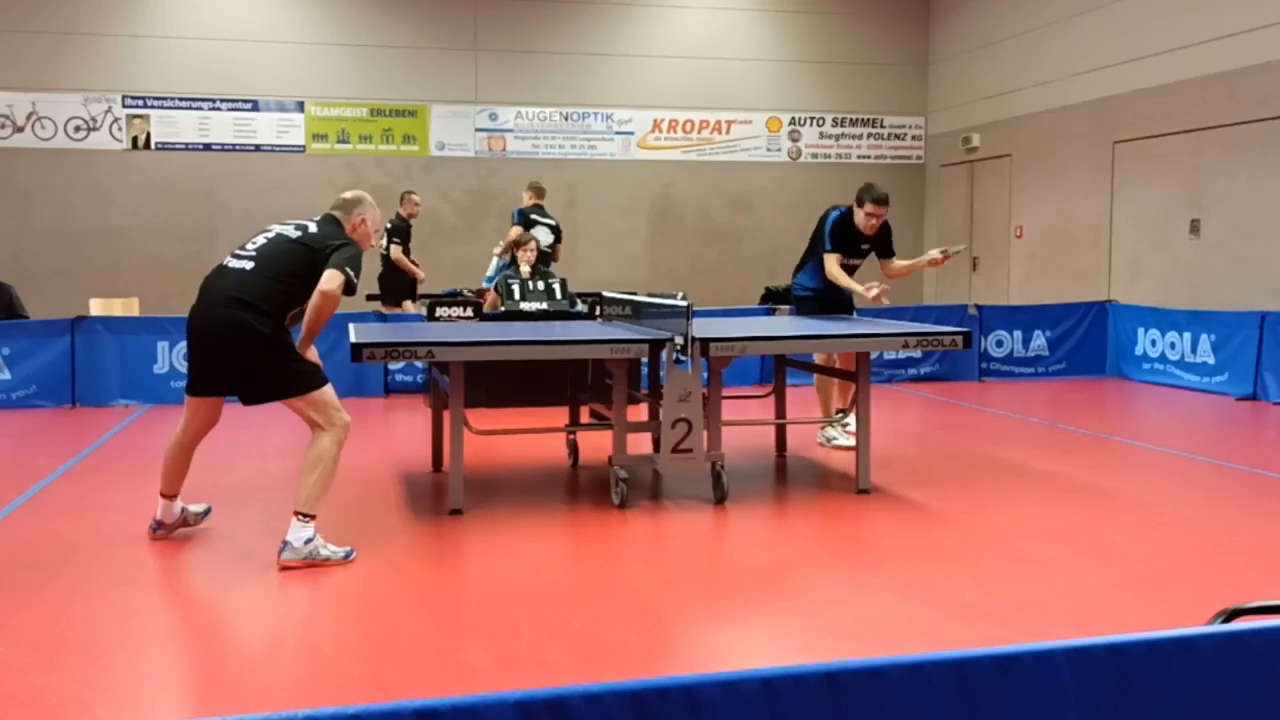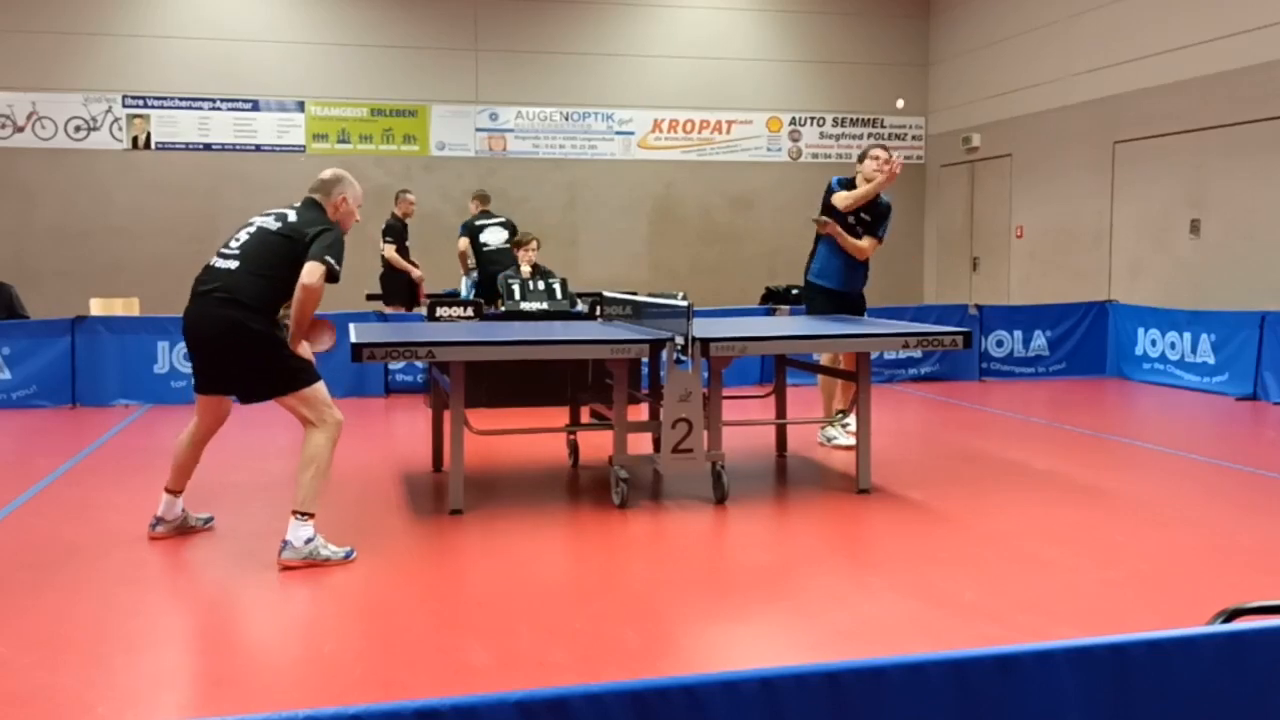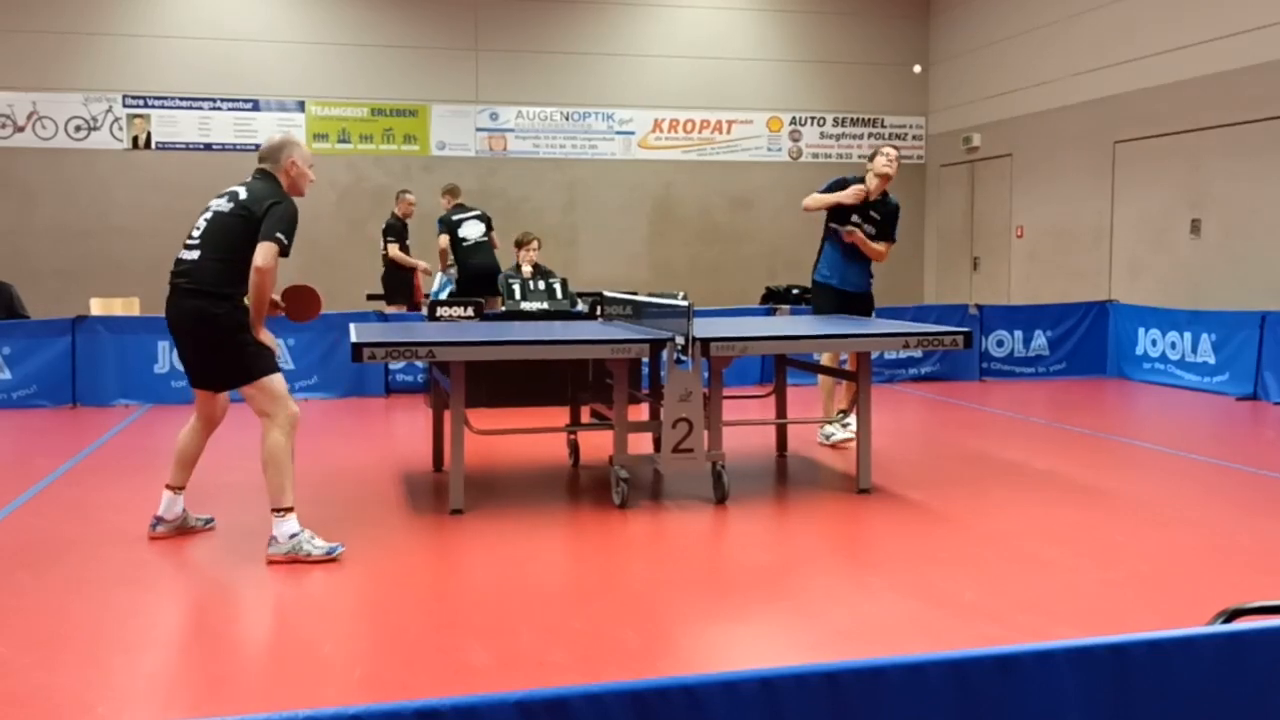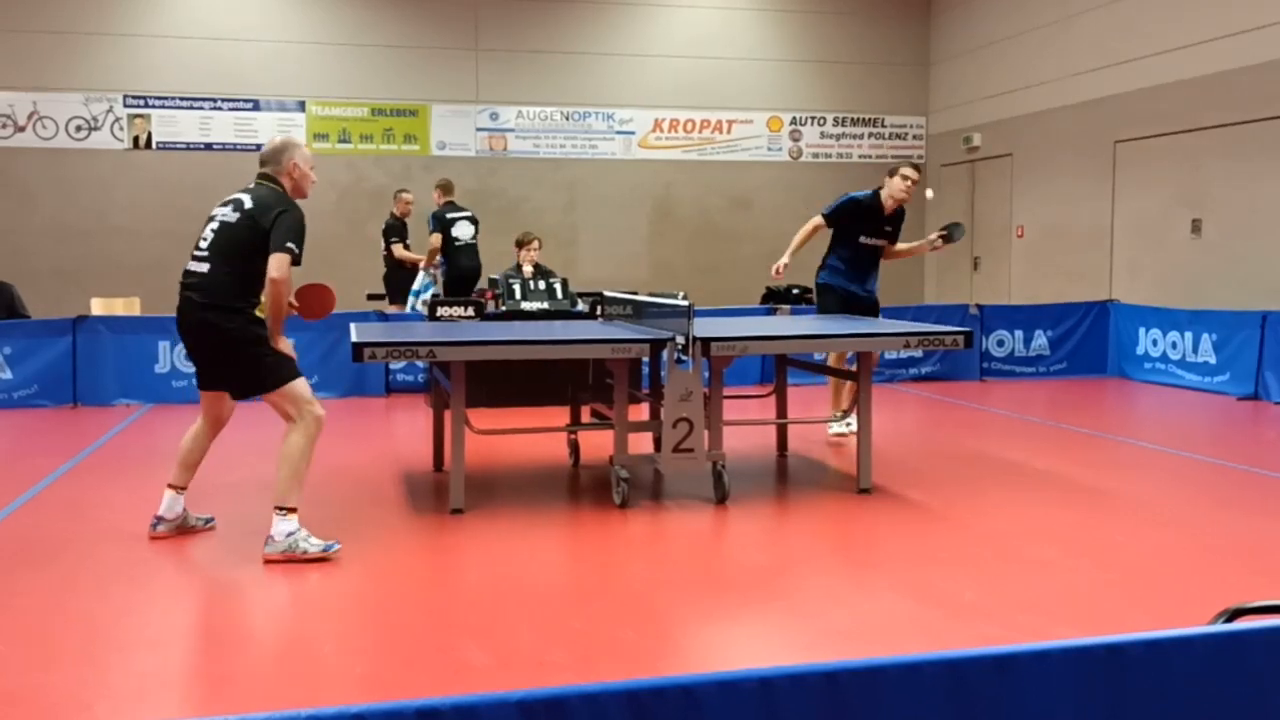
dt=0.3s
person 1, frame 1
left shoulder: (291, 231)
right shoulder: (345, 248)
right elbow: (328, 290)
right wrist: (304, 344)
left hip: (205, 316)
right hip: (247, 326)
left knee: (196, 423)
right knee: (333, 422)
left ankle: (167, 515)
right ankle: (300, 539)
person 1, frame 2
left shoulder: (274, 218)
right shoulder: (327, 233)
right elbow: (310, 283)
left wrist: (285, 328)
right wrist: (297, 340)
left hip: (200, 316)
right hip: (240, 324)
left knee: (208, 418)
right knee: (324, 421)
left ankle: (169, 514)
right ankle: (300, 539)
person 1, frame 3
left shoulder: (236, 195)
right shoulder: (279, 204)
right elbow: (261, 265)
left wrist: (259, 299)
right wrist: (257, 326)
left hip: (183, 307)
right hip: (213, 312)
left knee: (209, 412)
right knee: (280, 413)
left ankle: (169, 512)
right ankle: (286, 533)
person 1, frame 4
left shoulder: (233, 203)
right shoulder: (285, 210)
right elbow: (277, 277)
left wrist: (264, 303)
right wrist: (275, 335)
left hip: (194, 318)
right hip: (228, 324)
left knee: (214, 416)
right knee: (307, 415)
left ankle: (169, 512)
right ankle: (284, 532)
person 2, frame 1
left shoulder: (882, 230)
right shoulder: (835, 219)
left elbow: (890, 268)
right elbow: (832, 269)
left wrist: (924, 261)
right wrist: (863, 291)
left hip: (839, 295)
right hip: (810, 293)
left knee: (847, 357)
right knee: (826, 354)
left ankle: (843, 414)
right ankle: (828, 427)
person 2, frame 2
left shoulder: (883, 207)
right shoulder: (839, 185)
left elbow: (864, 251)
right elbow: (843, 203)
left wrist: (834, 231)
right wrist: (880, 183)
left hip: (852, 289)
right hip: (822, 284)
left knee: (853, 354)
right knee: (831, 352)
left ankle: (844, 413)
right ankle: (827, 427)
person 2, frame 3
left shoulder: (891, 207)
right shoulder: (843, 185)
left elbow: (881, 254)
right elbow: (807, 203)
left wrist: (861, 239)
right wrist: (841, 197)
left hip: (860, 288)
right hip: (829, 283)
left knee: (859, 354)
right knee: (831, 350)
left ankle: (845, 413)
right ankle: (826, 424)
person 2, frame 4
left shoulder: (899, 214)
right shoulder: (856, 203)
right elbow: (815, 224)
left wrist: (922, 244)
right wrist: (787, 256)
left hip: (866, 290)
right hip: (834, 284)
right knee: (840, 348)
left ankle: (846, 411)
right ankle: (836, 417)
